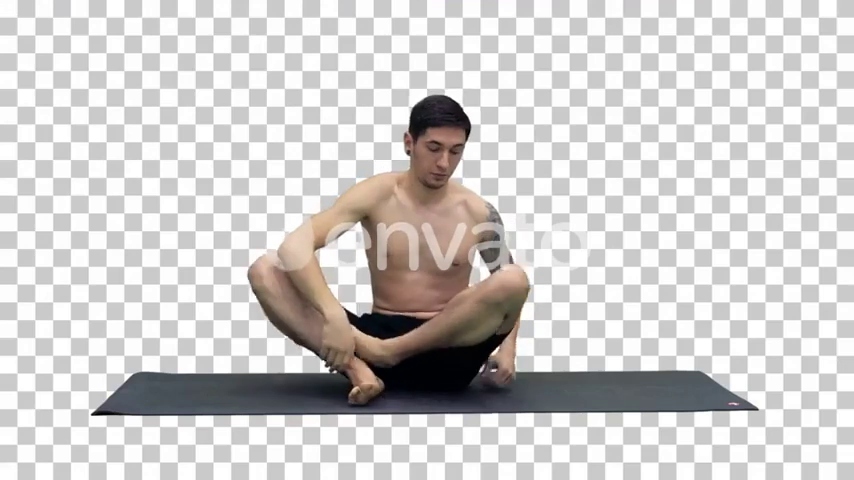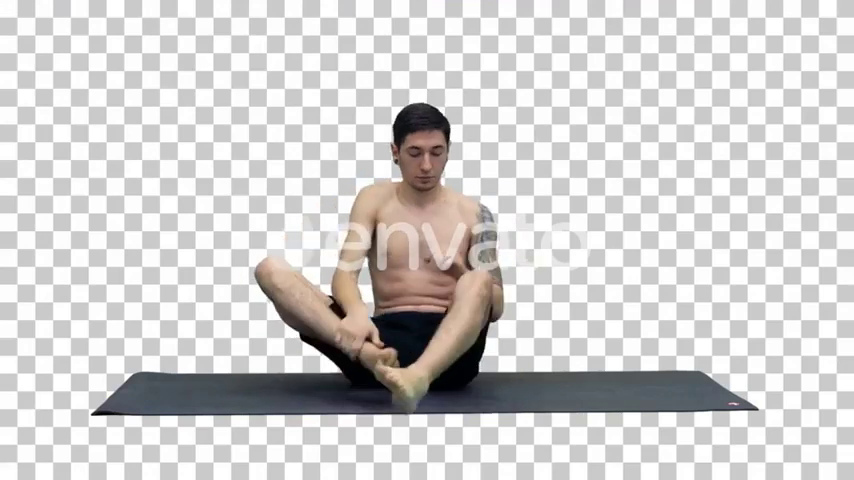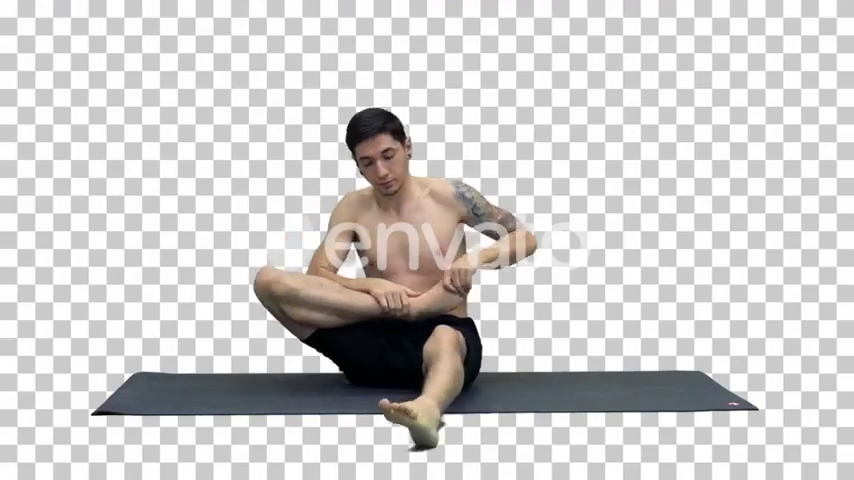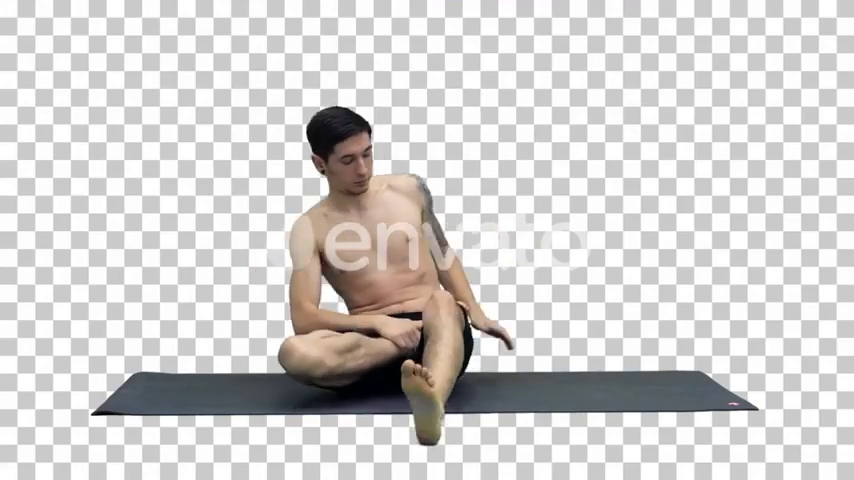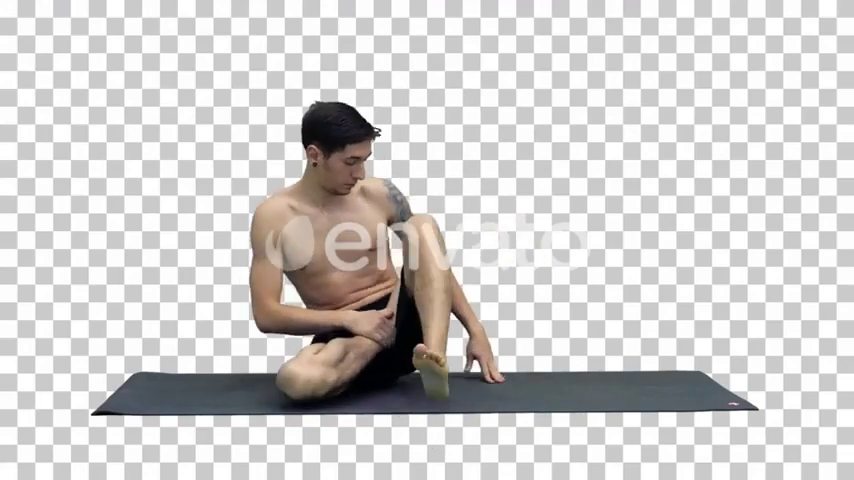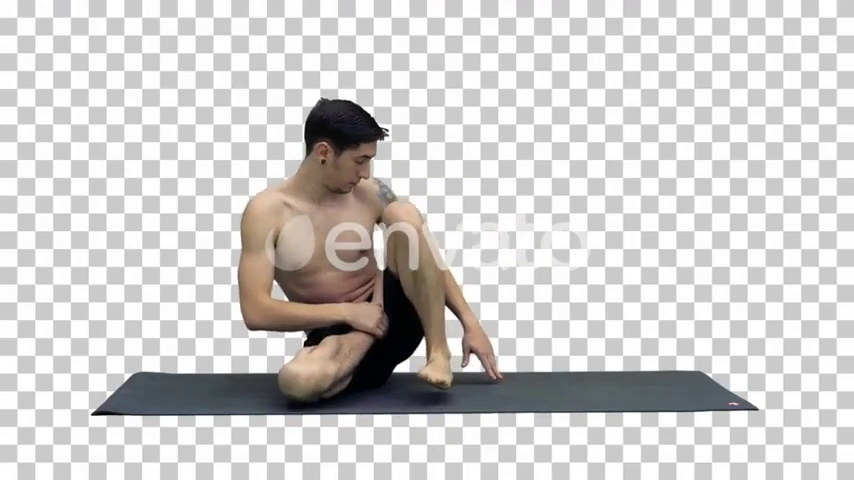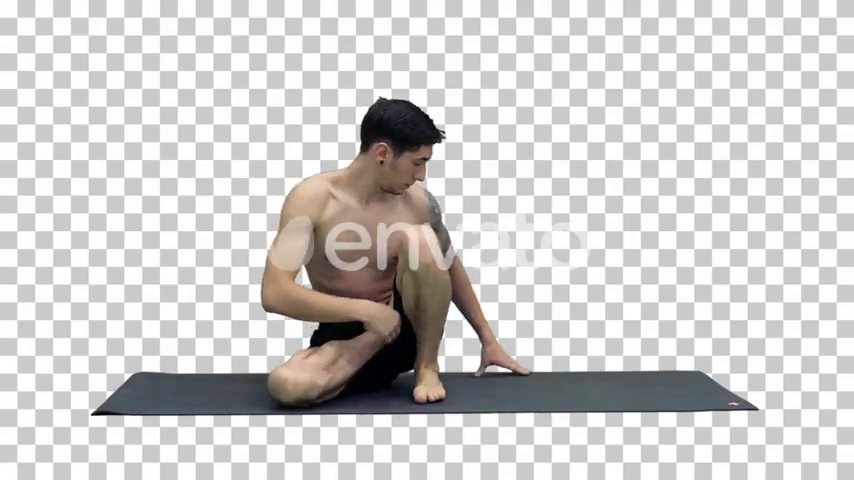
dt=0.5s
person 1, frame 1
left shoulder: (478, 213)
right shoulder: (376, 193)
left elbow: (512, 286)
right elbow: (294, 247)
left wrist: (507, 348)
right wrist: (332, 314)
left hip: (445, 355)
right hip: (377, 337)
left knee: (515, 279)
right knee: (263, 270)
left ankle: (386, 348)
right ankle: (356, 366)
person 1, frame 2
left shoulder: (473, 212)
right shoulder: (374, 199)
left elbow: (494, 305)
right elbow: (344, 273)
left wrist: (466, 278)
right wrist: (356, 314)
left hip: (444, 338)
right hip: (382, 338)
left knee: (473, 286)
right knee: (269, 271)
left ankle: (419, 377)
right ankle: (369, 356)
person 1, frame 3
left shoulder: (451, 196)
right shoulder: (352, 208)
left elbow: (525, 239)
right elbow: (316, 280)
left wrist: (474, 258)
right wrist: (372, 285)
left hip: (446, 331)
right hip: (383, 343)
left knee: (444, 344)
right knee: (269, 281)
person 1, frame 4
left shoulder: (409, 189)
right shoulder: (309, 228)
left elbow: (444, 257)
right elbow: (304, 319)
left wrist: (476, 313)
right wrist: (379, 323)
left hip: (433, 325)
right hip: (374, 337)
left knee: (441, 301)
right knee: (294, 353)
left ankle: (432, 399)
right ankle: (420, 352)
person 1, frame 5
left shoulder: (379, 194)
right shoulder: (274, 215)
left elbow: (434, 260)
right elbow: (266, 315)
left wrist: (475, 331)
right wrist: (348, 319)
left hip: (407, 316)
right hip: (344, 334)
left knee: (424, 227)
right knee: (293, 379)
left ankle: (432, 356)
right ankle: (390, 337)
person 1, frame 6
left shoulder: (370, 193)
right shoulder: (266, 212)
left elbow: (430, 258)
right elbow: (255, 312)
left wrist: (470, 324)
right wrist: (348, 312)
left hip: (398, 319)
right hip: (337, 334)
left knee: (403, 215)
right knee: (296, 380)
left ankle: (438, 350)
person 1, frame 7
left shoulder: (417, 201)
right shoulder: (311, 198)
left elbow: (451, 268)
right elbow: (275, 295)
left wrist: (489, 340)
right wrist: (365, 311)
left hip: (410, 328)
right hip: (345, 334)
left knee: (419, 239)
right knee: (285, 385)
left ankle: (427, 365)
